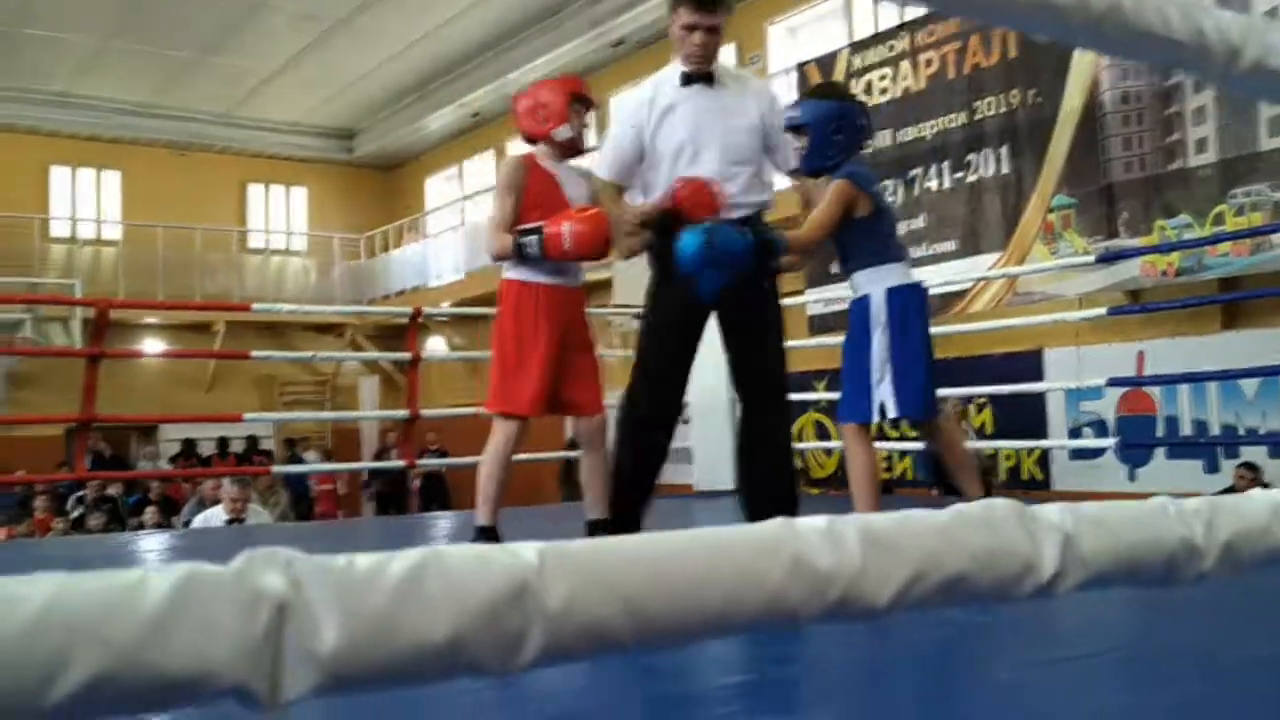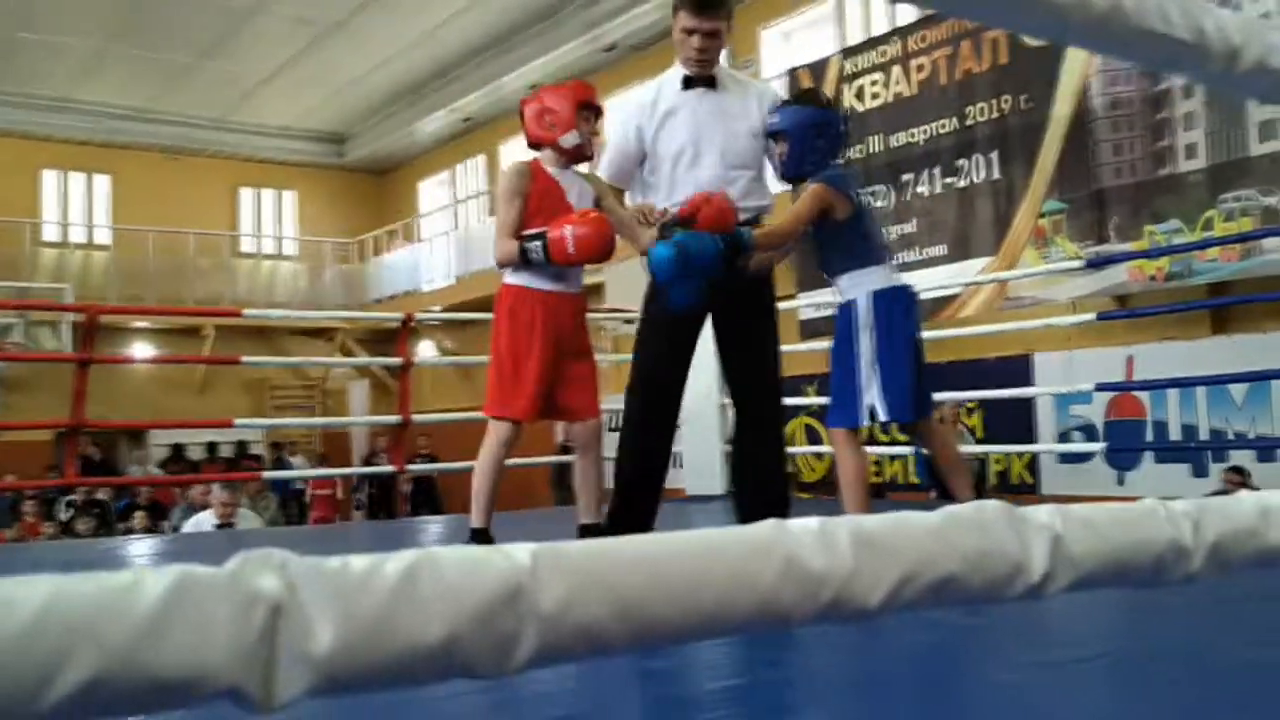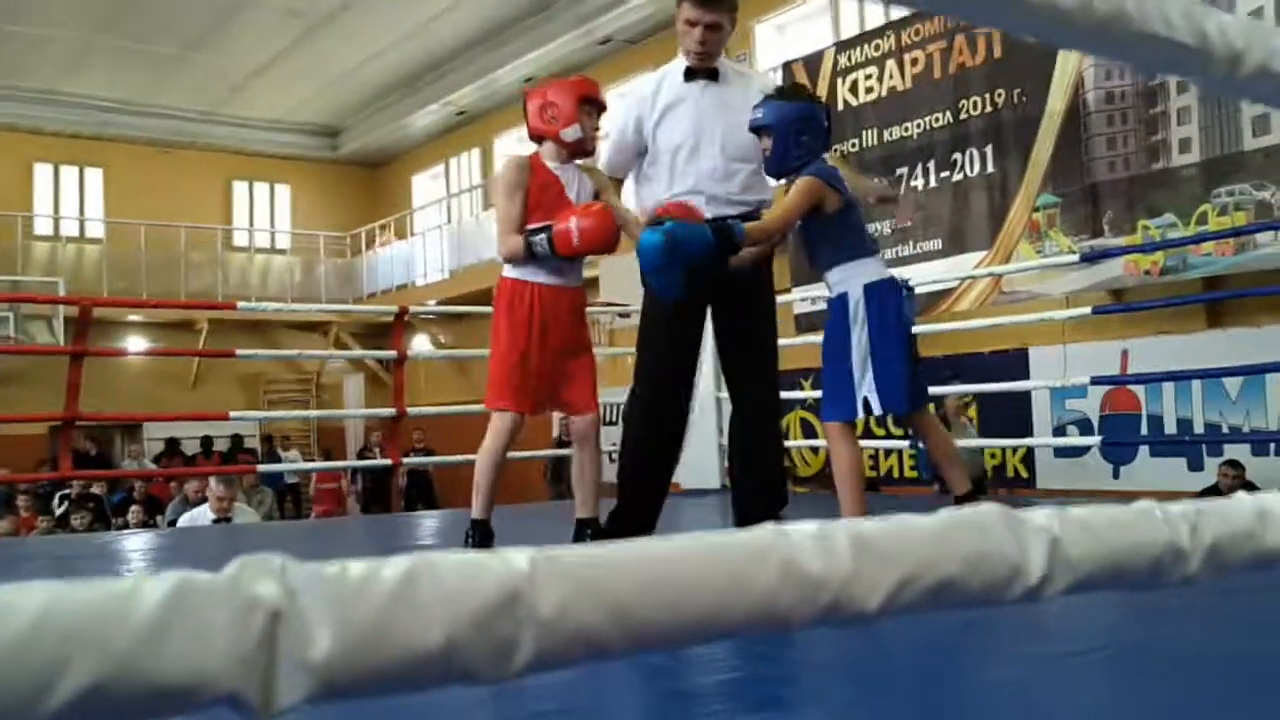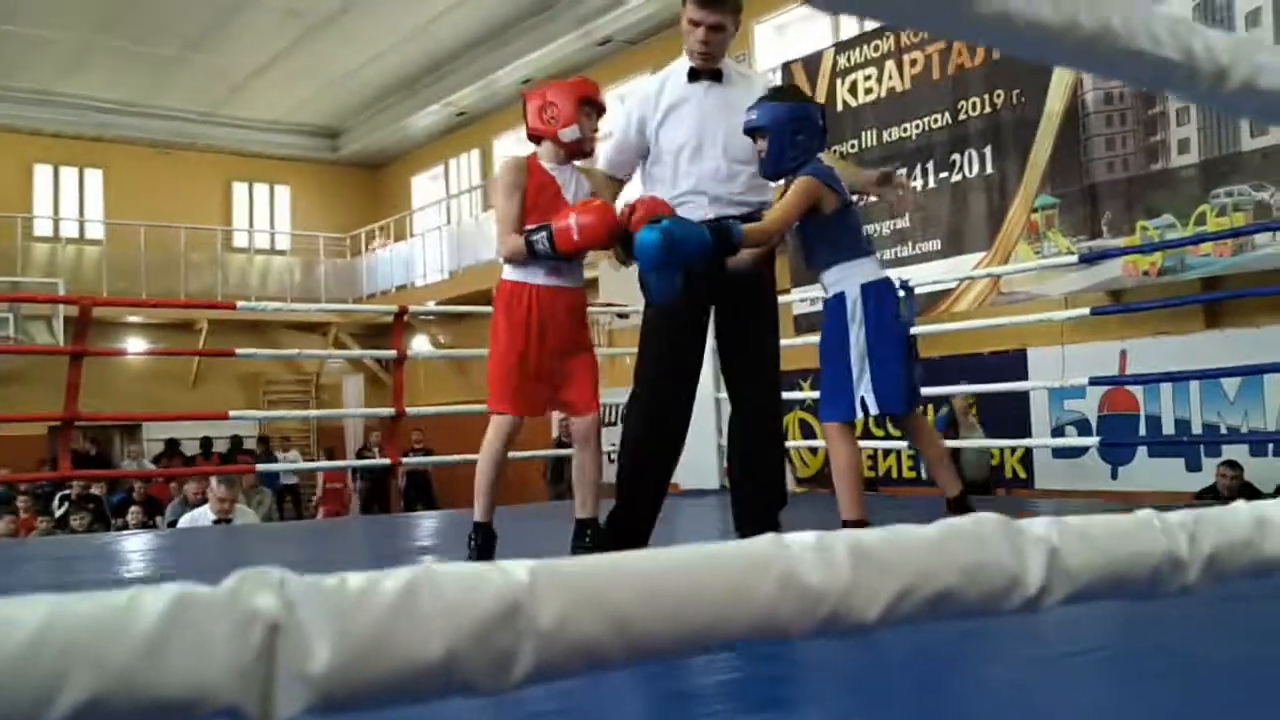
dt=0.1s
person 1, frame 1
left shoulder: (756, 94)
right shoulder: (645, 101)
left elbow: (800, 164)
right elbow: (609, 184)
right wrist: (626, 222)
left hip: (746, 246)
right hip: (680, 251)
left knee: (763, 384)
right knee: (654, 386)
left ankle: (772, 522)
right ankle: (621, 524)
person 1, frame 2
left shoulder: (758, 98)
right shoulder: (648, 102)
right elbow: (610, 184)
right wrist: (635, 221)
left knee: (756, 388)
right knee: (652, 387)
left ankle: (764, 525)
right ankle: (626, 528)
person 1, frame 3
left shoulder: (758, 91)
right shoulder: (648, 95)
right elbow: (609, 174)
left hip: (743, 243)
left knee: (754, 382)
right knee: (659, 386)
left ankle: (760, 519)
right ankle: (629, 525)
person 1, frame 4
left shoulder: (762, 92)
right shoulder: (651, 95)
right elbow: (608, 175)
right wrist: (618, 226)
left hip: (744, 246)
left knee: (755, 384)
right knee: (659, 387)
left ankle: (759, 524)
right ankle: (627, 529)
person 2, frame 1
left shoulder: (582, 181)
right shoulder: (517, 170)
left elbow: (618, 237)
right elbow: (495, 245)
right wrist: (552, 241)
left hip: (570, 307)
right hip: (527, 303)
left knee: (592, 423)
right knee: (511, 423)
left ankle: (600, 532)
right ankle: (483, 536)
person 2, frame 2
left shoulder: (591, 187)
right shoulder: (519, 177)
left elbow: (642, 240)
right elbow: (501, 251)
right wrist: (550, 245)
left hip: (570, 313)
right hip: (525, 308)
left knee: (585, 429)
right knee: (504, 427)
left ankle: (592, 538)
right ankle: (478, 538)
person 2, frame 3
left shoulder: (591, 180)
right shoulder: (519, 169)
left elbow: (634, 231)
right elbow: (508, 246)
right wrist: (556, 239)
left hip: (570, 308)
right hip: (524, 301)
left knee: (586, 421)
right knee: (507, 418)
left ankle: (588, 532)
right ankle: (478, 533)
person 2, frame 4
left shoulder: (588, 182)
right shoulder: (517, 170)
left elbow: (616, 241)
right elbow: (508, 247)
right wrist: (558, 235)
left hip: (570, 310)
right hip: (522, 303)
left knee: (587, 423)
right knee: (506, 421)
left ankle: (587, 534)
right ankle: (480, 537)
person 3, frame 1
left shoulder: (843, 182)
right shoulder: (851, 180)
left elbow: (806, 239)
right elbow: (808, 251)
left hip: (884, 303)
right hip: (891, 302)
left knee: (854, 424)
right knee: (927, 419)
person 3, frame 2
left shoulder: (824, 187)
right shoulder: (834, 182)
left elbow: (775, 237)
right elbow: (779, 243)
left wrist: (712, 247)
left hip: (872, 306)
right hip: (884, 304)
left knee: (844, 429)
right knee: (918, 420)
person 3, frame 3
left shoulder: (812, 179)
right shoulder: (813, 179)
left elbow: (764, 231)
right elbow: (768, 246)
left wrist: (703, 238)
right wrist: (705, 266)
left hip: (861, 298)
right hip: (871, 296)
left knee: (838, 422)
right knee: (913, 412)
right ankle: (967, 505)
person 3, frame 4
left shoulder: (810, 180)
right shoulder: (809, 181)
left elbow: (764, 232)
right elbow: (764, 253)
left wrist: (700, 238)
right wrist: (704, 267)
left hip: (858, 299)
right hip: (864, 298)
left knee: (837, 423)
right knee: (905, 413)
right ankle: (960, 508)
